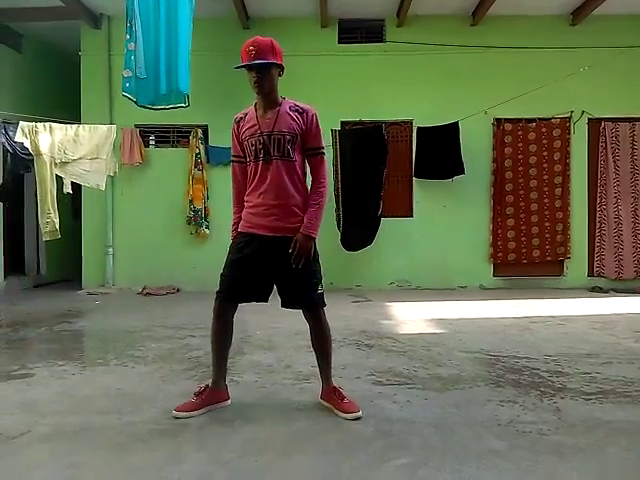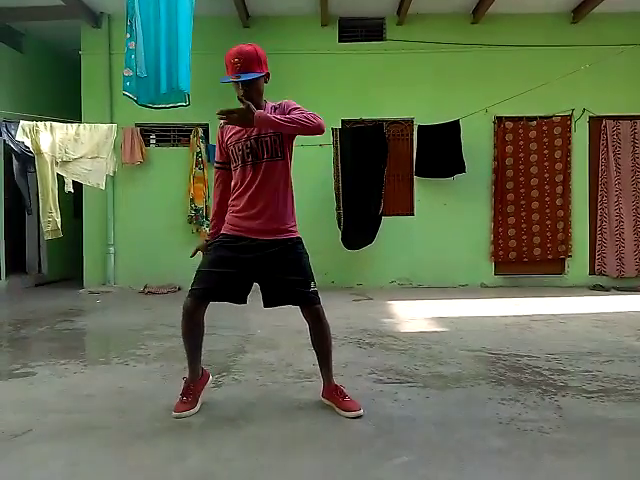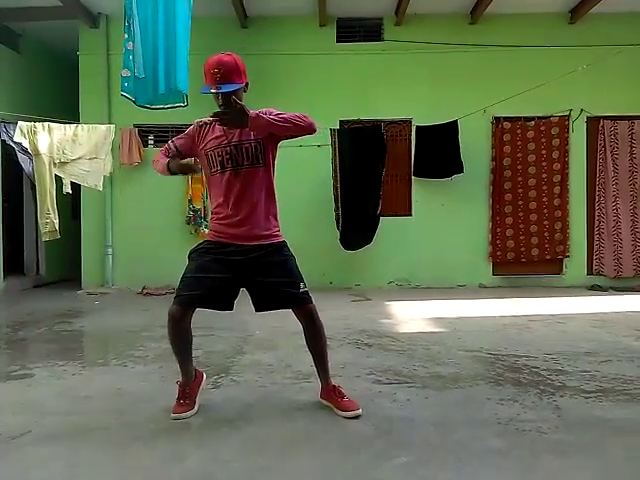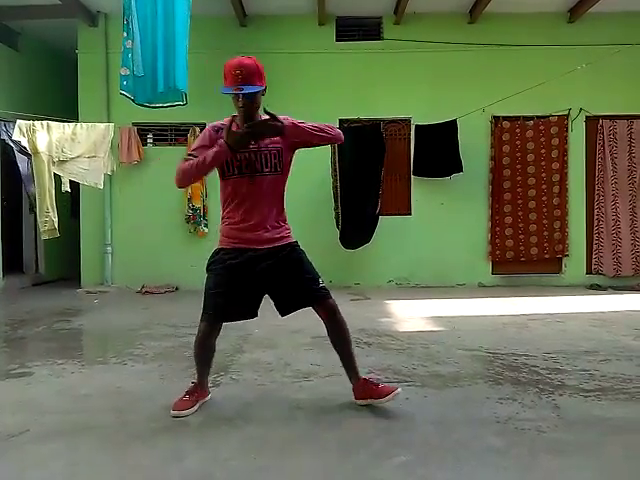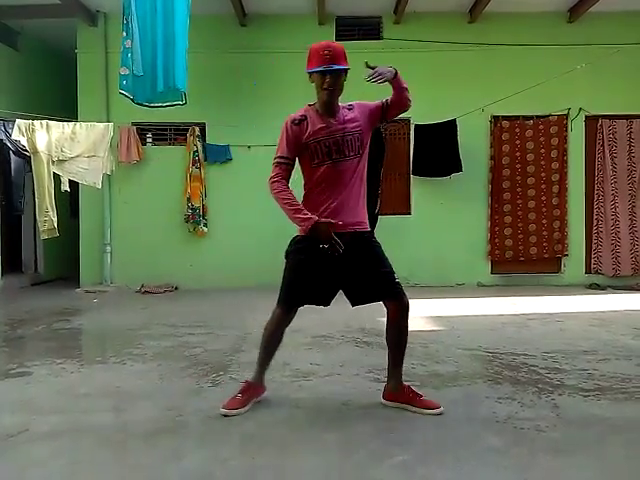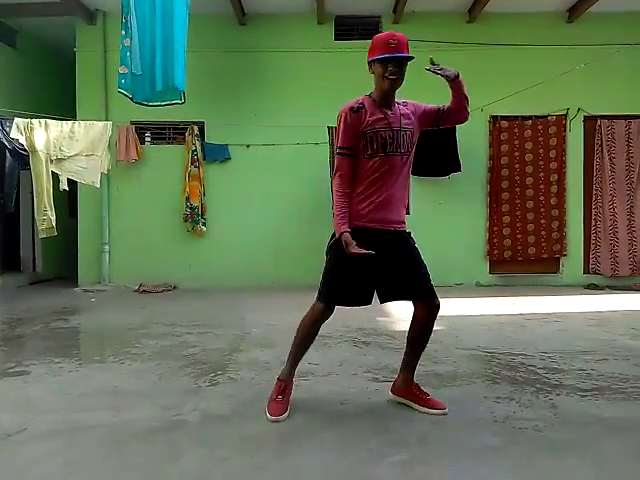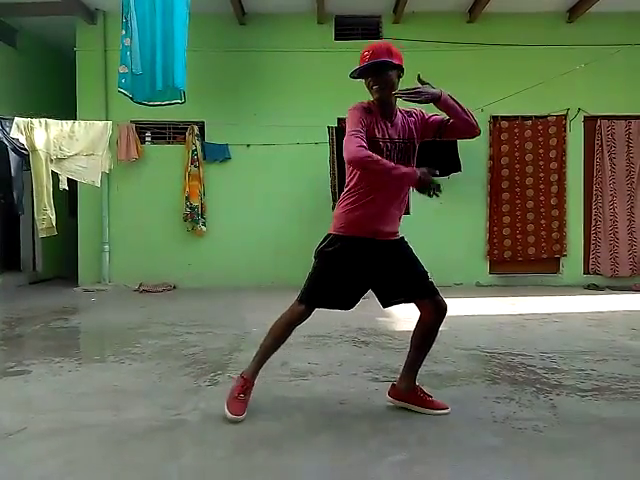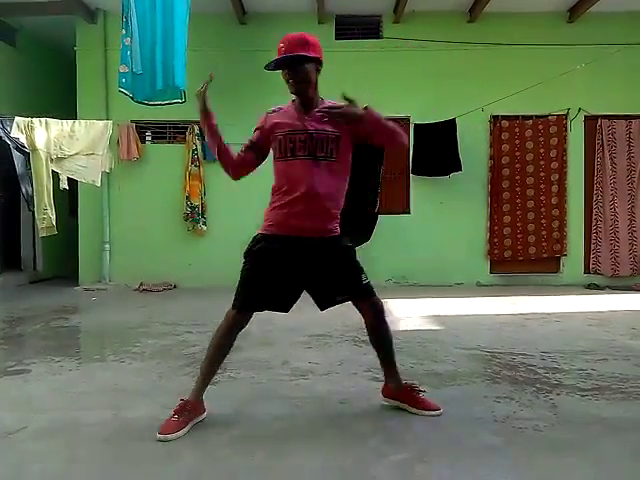
dt=0.3s
person 1, frame 1
left shoulder: (304, 116)
right shoulder: (241, 123)
left elbow: (320, 178)
right elbow: (239, 184)
left wrist: (309, 230)
right wrist: (235, 232)
left hip: (295, 234)
right hip: (251, 233)
left knee: (313, 310)
right knee: (223, 305)
left ankle: (328, 388)
right ankle: (217, 387)
person 1, frame 2
left shoulder: (282, 111)
right shoulder: (225, 126)
left elbow: (317, 125)
left wrist: (258, 119)
right wrist: (212, 230)
left hip: (281, 238)
right hip: (234, 237)
left knee: (313, 308)
right knee: (192, 306)
left ankle: (330, 386)
right ankle: (196, 377)
person 1, frame 3
left shoulder: (265, 120)
right shoulder: (201, 130)
left elbow: (309, 125)
right elbow: (164, 153)
left wrist: (250, 118)
right wrist: (170, 165)
left hip: (266, 242)
right hip: (219, 243)
left knee: (307, 310)
right knee: (177, 313)
left ankle: (328, 387)
right ankle: (190, 379)
person 1, frame 4
left shoulder: (283, 130)
right shoulder: (216, 133)
left elbow: (335, 135)
right elbow: (182, 177)
left wrist: (280, 125)
right wrist: (226, 146)
left hip: (280, 246)
right hip: (234, 250)
left knee: (328, 307)
right knee: (210, 324)
left ankle: (360, 384)
right ankle: (200, 385)
person 1, frame 5
left shoulder: (363, 113)
right shoulder: (296, 124)
left elbow: (404, 103)
right elbow: (277, 181)
left wrist: (394, 77)
right wrist: (310, 222)
left hip: (358, 235)
right hip: (314, 235)
left knee: (398, 304)
right knee: (284, 311)
left ankle: (396, 387)
right ankle: (255, 382)
person 1, frame 6
left shoulder: (413, 113)
right shoulder: (355, 111)
left elbow: (459, 114)
right elbow: (340, 174)
left wrist: (455, 81)
right wrist: (345, 232)
left hip: (395, 231)
right hip: (357, 229)
left knee: (428, 304)
right knee: (324, 306)
left ankle: (405, 382)
right ankle: (284, 380)
person 1, frame 7
left shoulder: (415, 120)
right shoulder: (360, 114)
left elbow: (471, 129)
right elbow: (355, 156)
left wrist: (440, 97)
right wrist: (412, 175)
left hip: (389, 240)
right hip: (348, 238)
left knee: (435, 307)
right knee: (302, 308)
left ankle: (405, 386)
right ankle: (247, 379)
person 1, frame 8
left shoulder: (346, 115)
right shoulder: (274, 119)
left elbow: (400, 143)
right elbow: (237, 168)
left wrist: (367, 116)
right wrist: (208, 121)
left hip: (326, 239)
right hip: (276, 238)
left knee: (373, 308)
right knee: (237, 316)
left ankle: (394, 385)
right ankle: (194, 399)
